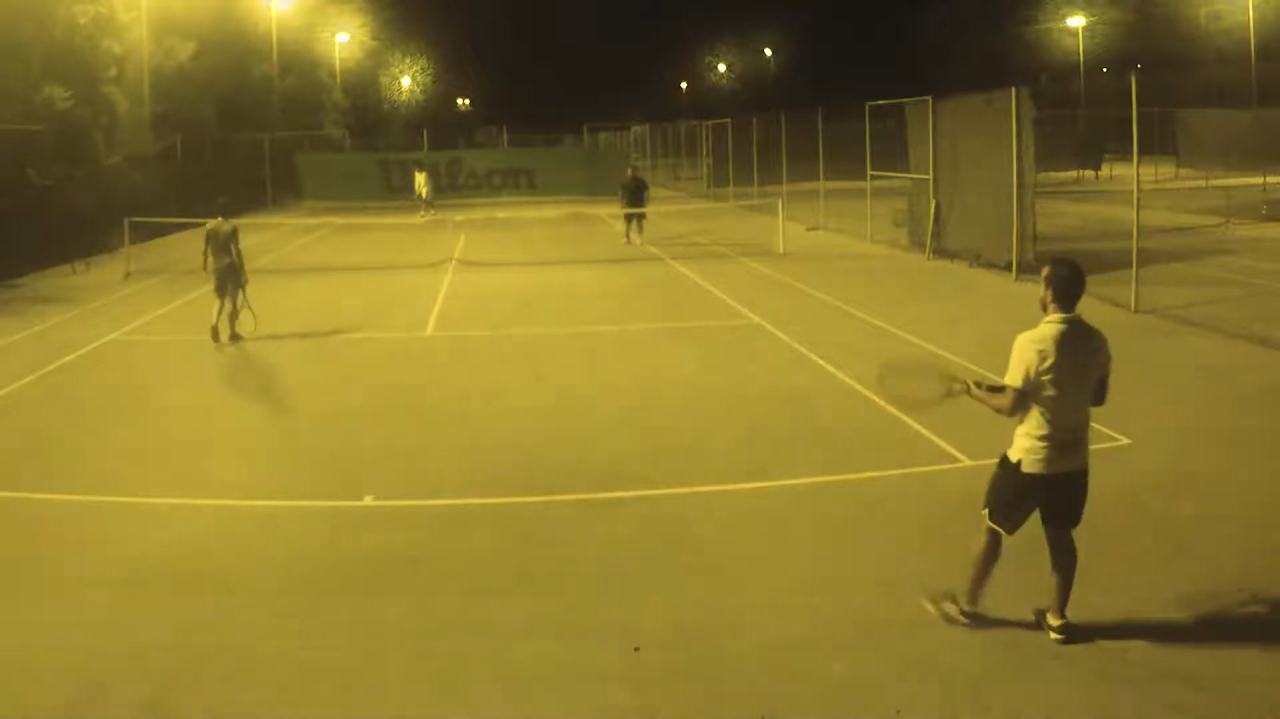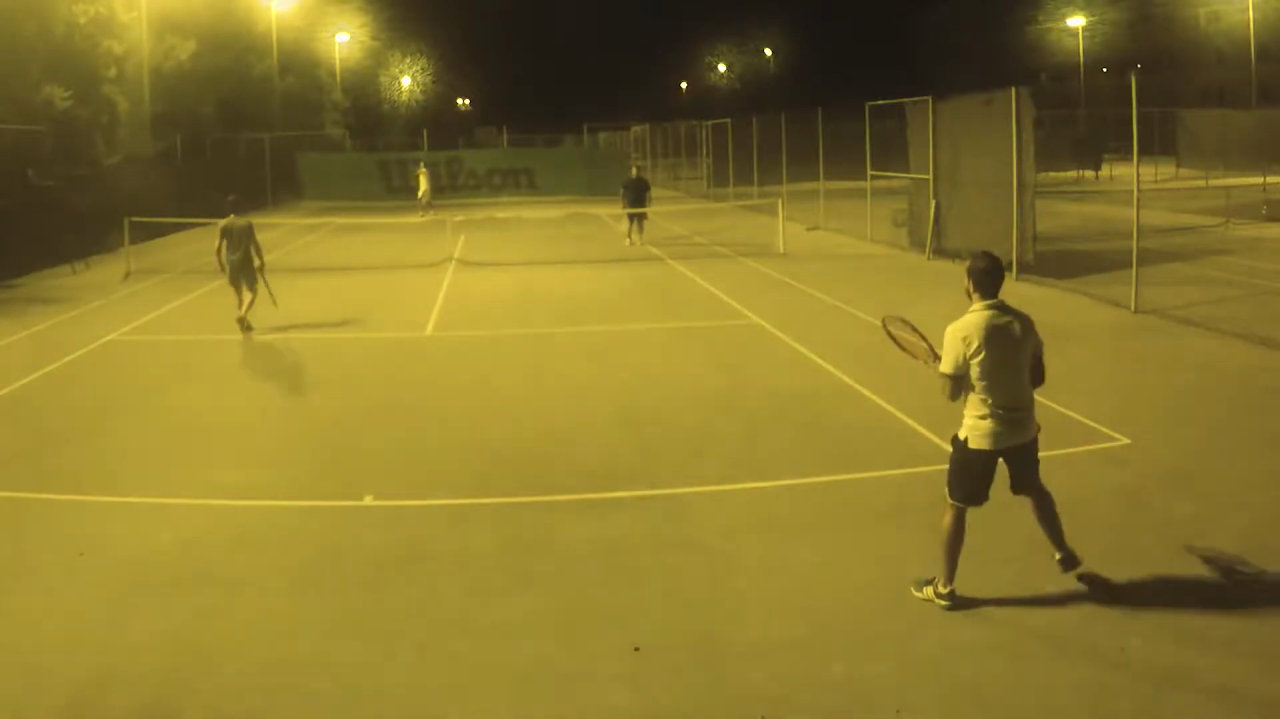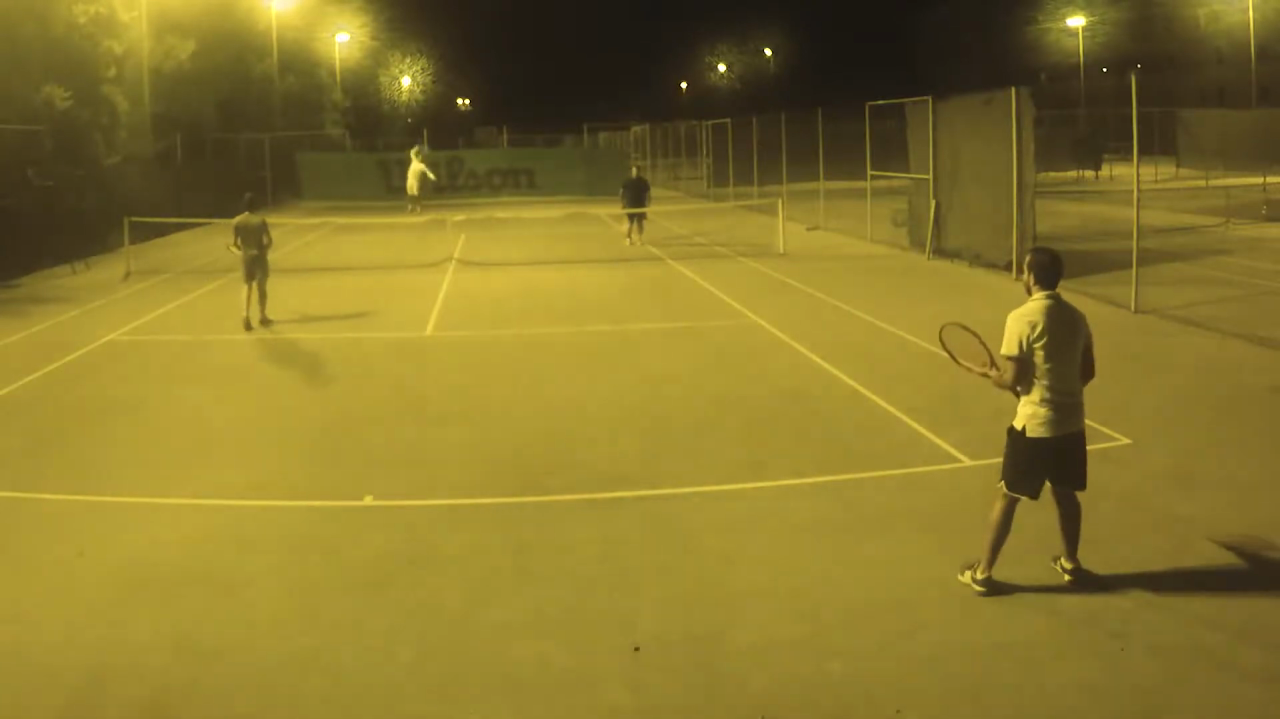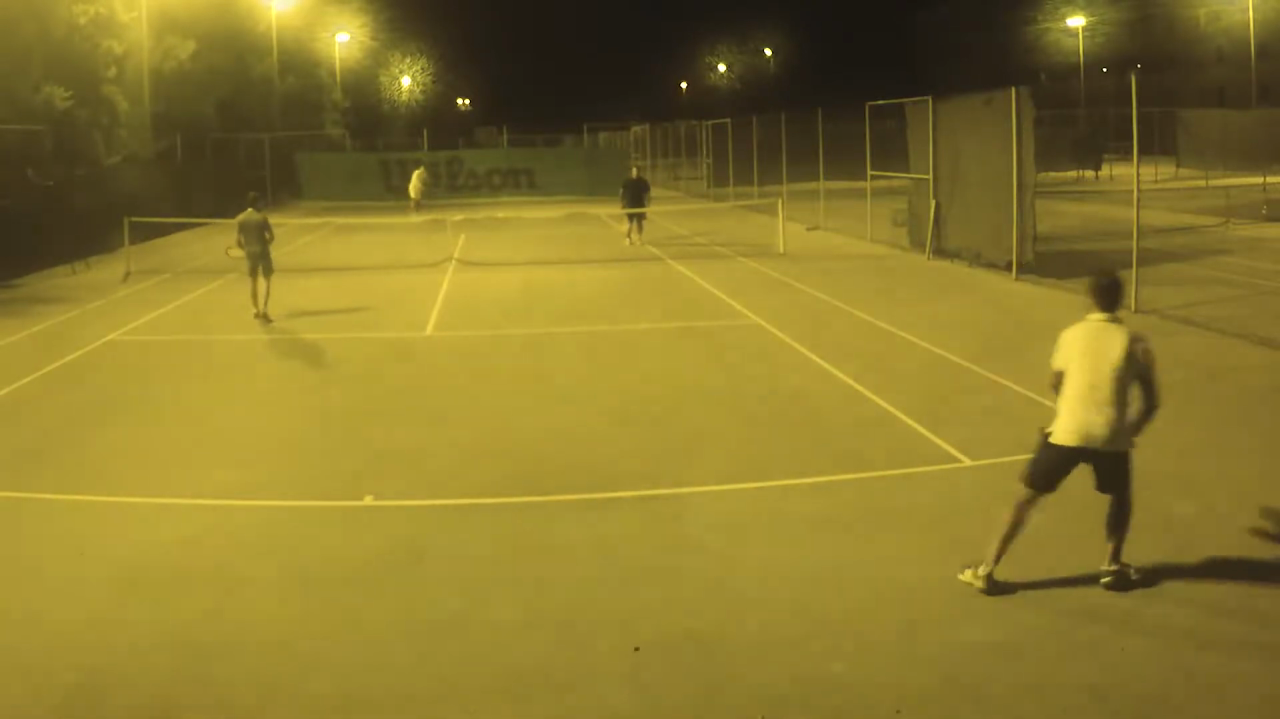
dt=0.7s
person 1, frame 1
left shoulder: (1032, 342)
right shoulder: (1096, 341)
left elbow: (1010, 406)
right elbow: (1097, 396)
left wrist: (981, 393)
left hip: (1031, 458)
right hip: (1074, 458)
left knee: (993, 528)
right knee: (1060, 535)
left ankle: (968, 605)
right ankle: (1057, 617)
person 1, frame 2
left shoulder: (960, 331)
right shoulder: (1024, 323)
left elbow: (951, 393)
right elbow: (1038, 377)
left wrist: (945, 372)
left hip: (979, 434)
right hip: (1022, 429)
left knee: (956, 507)
right knee: (1035, 490)
left ankle: (944, 586)
right ankle: (1064, 555)
person 1, frame 3
left shoulder: (1022, 318)
right shoulder: (1076, 317)
left elbow: (1013, 380)
right elbow: (1088, 372)
left wrist: (995, 376)
left hip: (1035, 424)
right hip: (1071, 421)
left knee: (1008, 497)
right knee: (1065, 493)
left ankle: (982, 573)
right ankle: (1071, 563)
person 1, frame 4
left shoulder: (1071, 335)
right shoulder: (1134, 342)
right elbow: (1151, 402)
right wrist: (1132, 430)
left hip: (1066, 434)
right hip: (1109, 439)
left knee: (1027, 498)
right knee: (1121, 497)
left ankle: (988, 570)
right ankle: (1113, 567)
